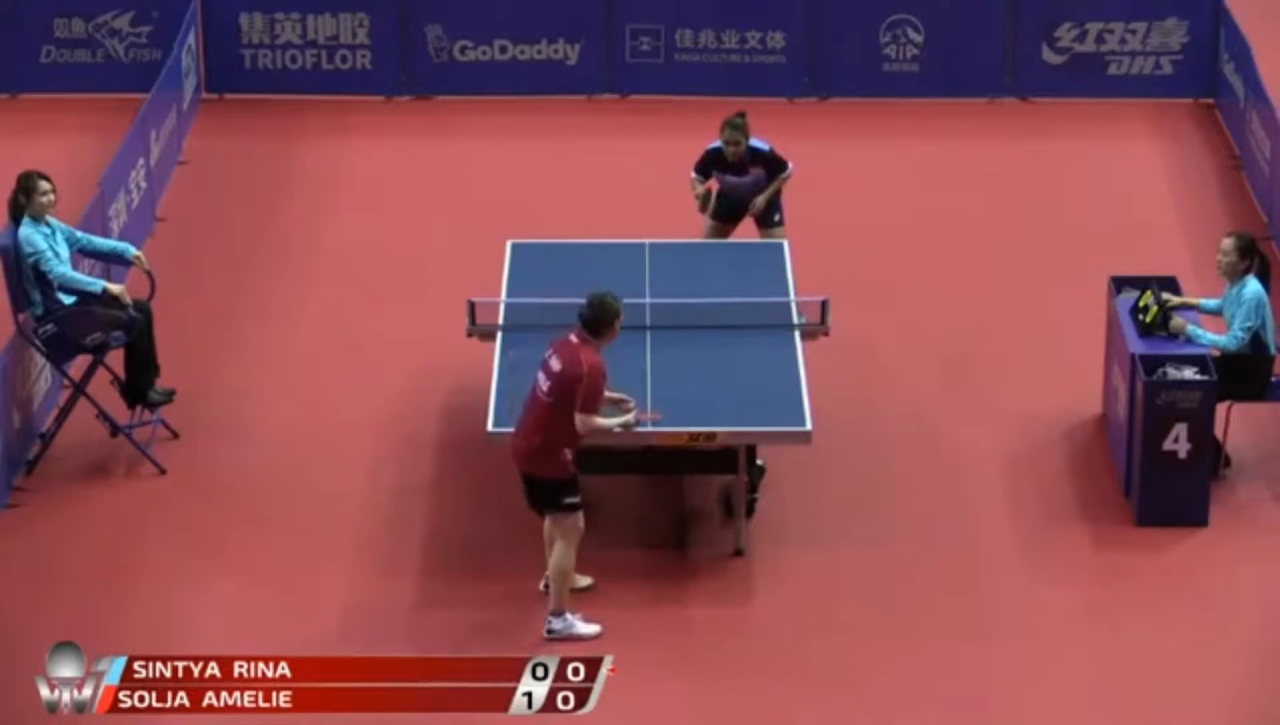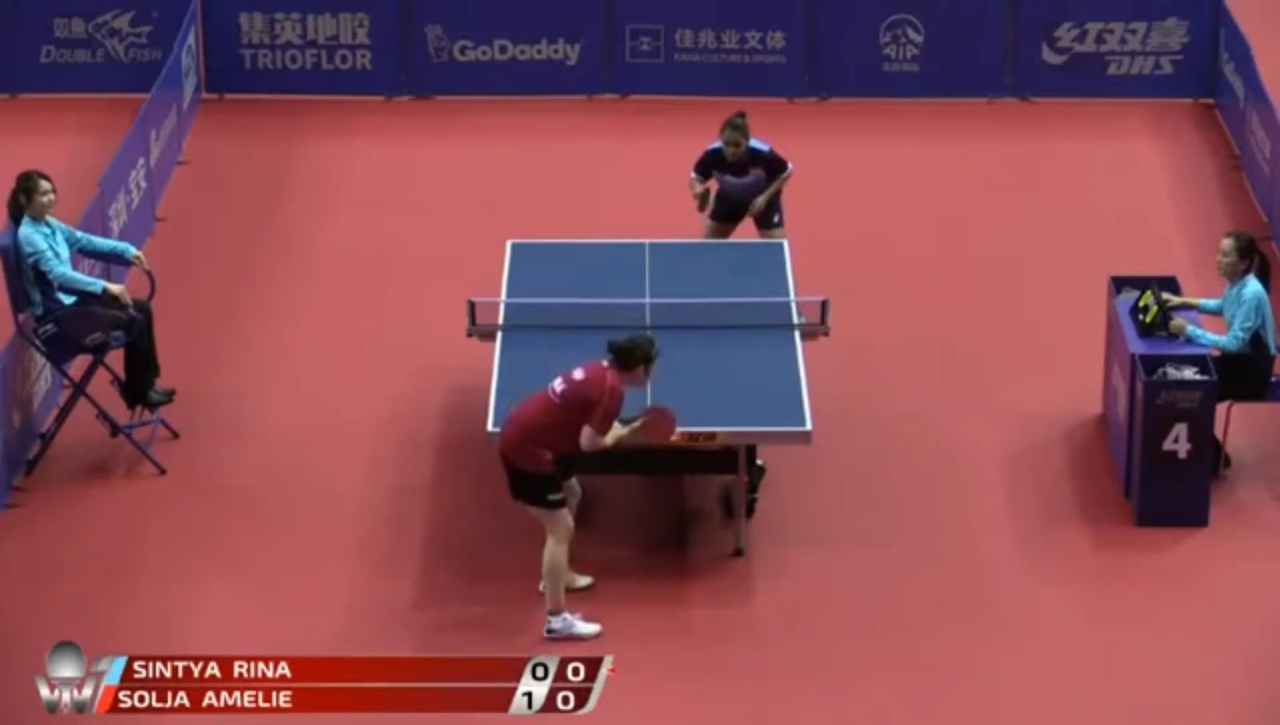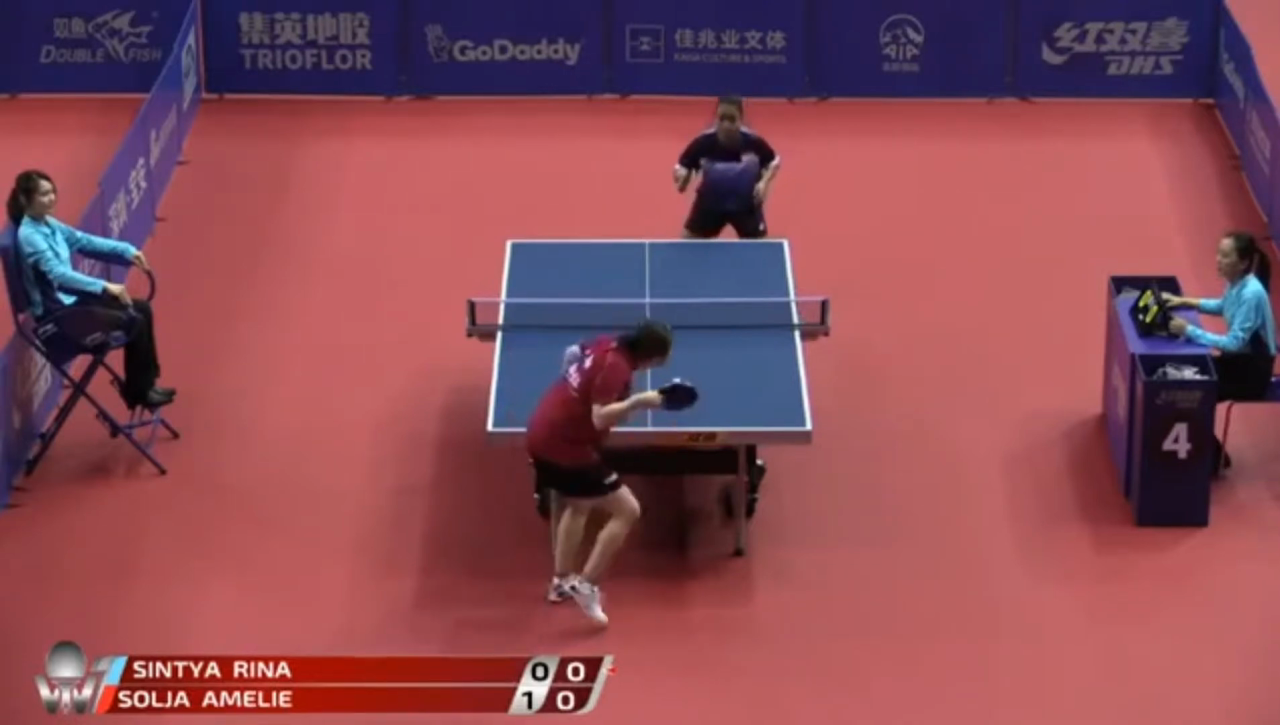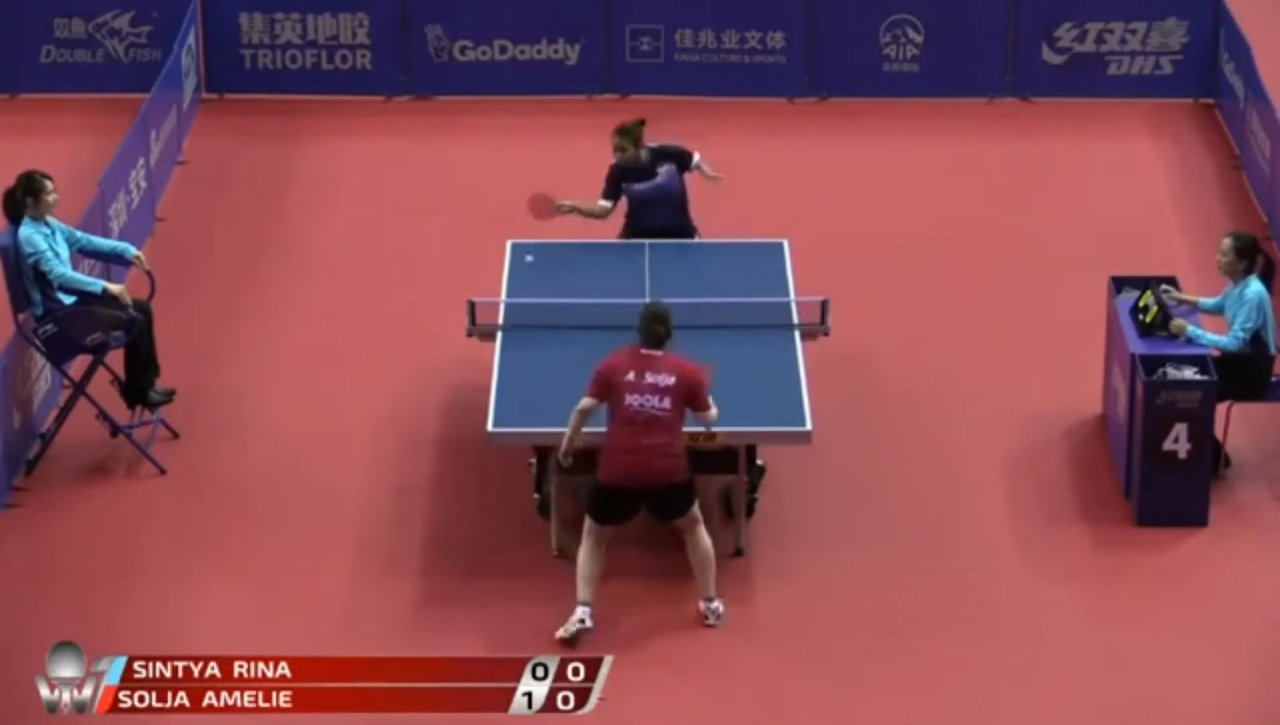
dt=0.7s
person 1, frame 1
left shoulder: (566, 343)
right shoulder: (592, 365)
right elbow: (585, 425)
left wrist: (610, 398)
right wrist: (622, 422)
left hip: (531, 442)
right hip: (547, 453)
left knee: (557, 516)
right knee: (570, 530)
left ankle: (556, 576)
right ankle: (558, 620)
person 1, frame 2
left shoulder: (599, 371)
right shoulder: (612, 390)
right elbow: (590, 443)
left wrist: (622, 427)
right wrist: (627, 431)
left hip: (524, 434)
right hip: (527, 449)
left knee: (571, 495)
right knee: (561, 529)
left ankle: (557, 576)
right ankle: (557, 620)
person 1, frame 3
left shoulder: (606, 345)
right shoulder: (617, 368)
left elbow: (573, 353)
right elbow: (601, 417)
right wrist: (639, 401)
left hip: (542, 437)
right hip: (566, 447)
left knee: (577, 505)
right knee: (628, 511)
left ankle: (561, 580)
right ankle: (585, 583)
person 1, frame 4
left shoulder: (613, 364)
right shoulder: (688, 371)
left elbow: (584, 407)
right elbow: (709, 419)
left wrist: (568, 441)
right wrist: (707, 402)
left hip: (616, 472)
right hip: (667, 471)
left knee: (592, 540)
right knee: (694, 528)
left ankle: (582, 613)
right ankle: (710, 605)
person 2, frame 1
left shoulder: (1251, 294)
right shoulder: (1236, 283)
left elbow: (1233, 343)
right elbow: (1222, 306)
left wrist: (1189, 330)
right wrist: (1184, 301)
left hip: (1254, 369)
right hip: (1239, 358)
left ankle: (1215, 456)
person 2, frame 2
left shoulder: (1251, 294)
right shoulder: (1236, 283)
left elbow: (1233, 343)
right elbow: (1222, 306)
left wrist: (1189, 330)
right wrist: (1184, 301)
left hip: (1254, 369)
right hip: (1240, 358)
left ankle: (1215, 456)
person 2, frame 3
left shoulder: (1251, 293)
right shoulder: (1237, 284)
left elbow: (1234, 343)
right elbow: (1222, 306)
left wrist: (1189, 330)
right wrist: (1184, 301)
left hip: (1254, 369)
right hip: (1240, 358)
left ankle: (1214, 456)
person 2, frame 4
left shoulder: (1253, 295)
right shoulder: (1237, 284)
left elbow: (1234, 343)
right elbow: (1218, 305)
left wrist: (1189, 331)
right wrist: (1182, 298)
left hip: (1254, 370)
right hip: (1240, 358)
left ankle: (1214, 456)
person 3, frame 1
left shoulder: (49, 223)
right shoulder: (28, 236)
left elbow: (84, 240)
right elbow: (58, 273)
left wrist: (126, 250)
right wrist: (104, 286)
left hip: (71, 296)
right hip: (56, 310)
left knee: (142, 309)
right knee: (134, 323)
left ankle: (145, 383)
right ankle: (138, 392)
person 3, frame 2
left shoulder: (48, 223)
right shoulder: (28, 235)
left elbow: (85, 241)
right elbow: (58, 274)
left wrist: (126, 250)
right wrist: (104, 286)
left hip: (72, 296)
right hip: (56, 310)
left knee: (142, 310)
right knee: (134, 322)
left ankle: (146, 382)
right ankle: (138, 392)
person 3, frame 3
left shoulder: (48, 223)
right shoulder: (28, 236)
left elbow: (84, 240)
right elbow: (58, 274)
left wrist: (126, 250)
right wrist: (104, 286)
left hip: (71, 296)
right hip: (56, 310)
left knee: (142, 309)
right knee: (134, 323)
left ankle: (145, 383)
right ankle: (138, 392)
person 3, frame 4
left shoulder: (48, 223)
right shoulder: (29, 236)
left elbow: (84, 241)
right elbow: (58, 274)
left wrist: (126, 250)
right wrist: (105, 286)
left hip: (72, 296)
right hip: (57, 310)
left knee: (142, 309)
right knee: (134, 322)
left ankle: (145, 382)
right ankle: (139, 392)
